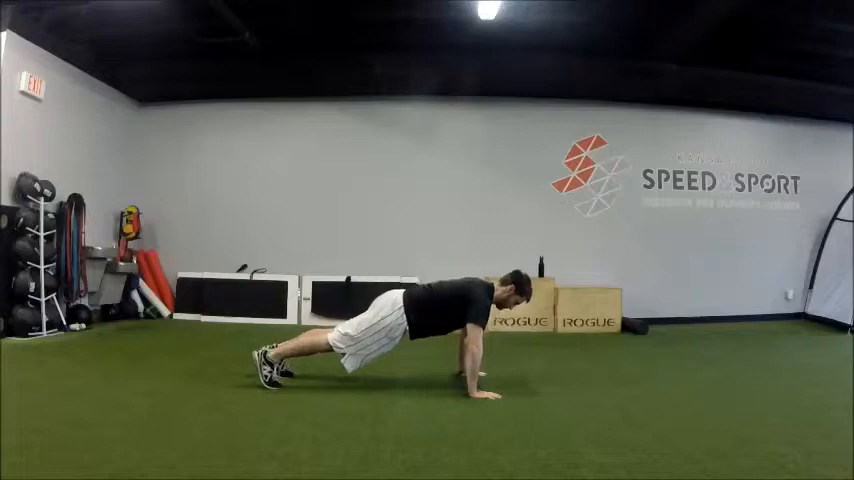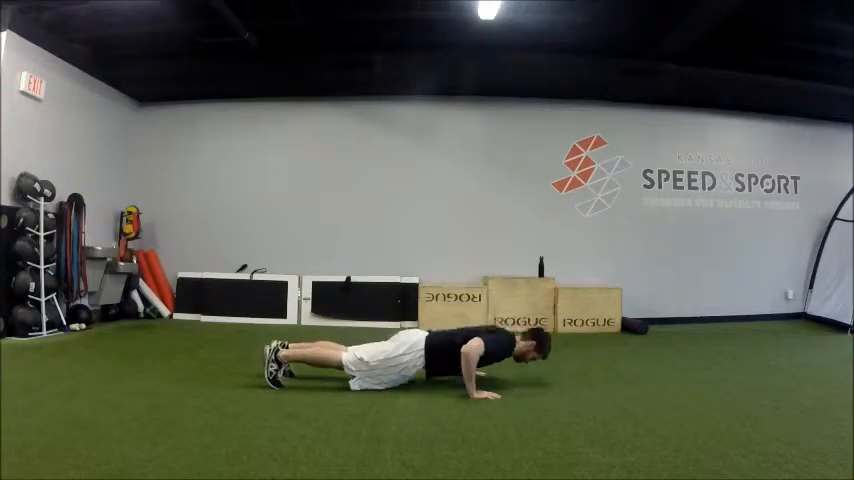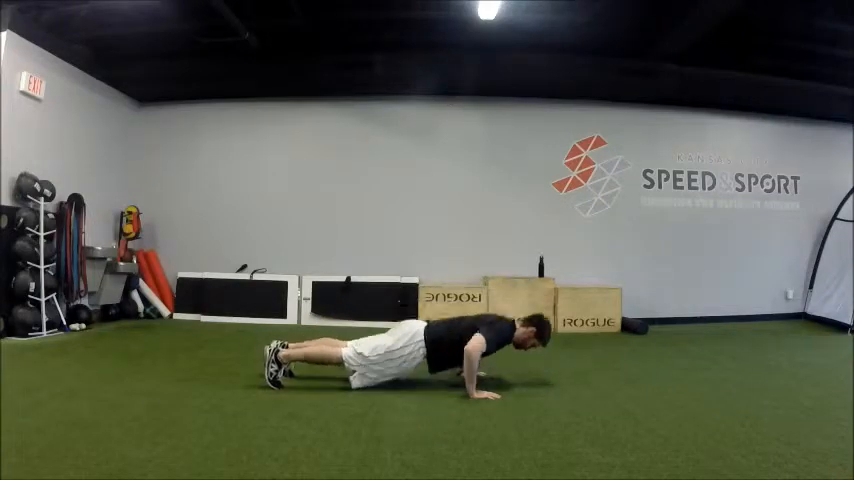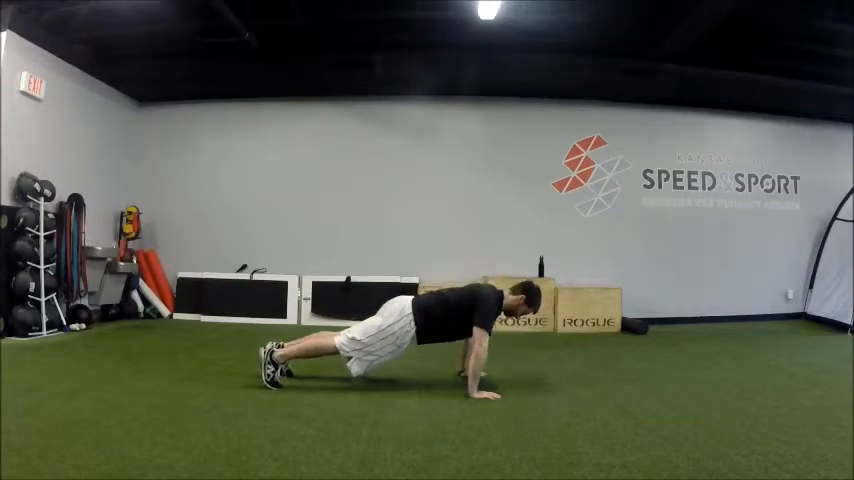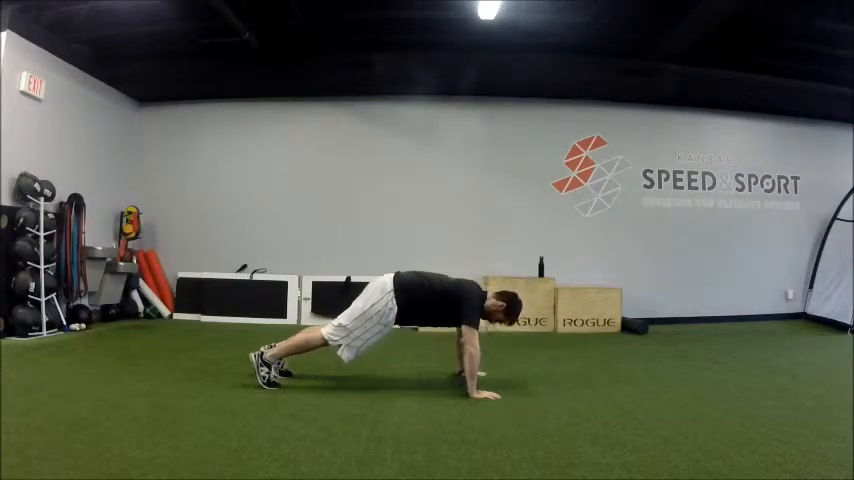
dt=0.5s
person 1, frame 1
left shoulder: (478, 291)
right shoulder: (481, 297)
left elbow: (464, 334)
right elbow: (474, 345)
left wrist: (463, 368)
right wrist: (474, 390)
left hip: (399, 307)
right hip: (398, 313)
left knee: (336, 337)
right knee: (334, 342)
left ankle: (276, 349)
right ankle: (272, 355)
person 1, frame 2
left shoulder: (499, 336)
right shoulder: (504, 343)
right elbow: (468, 351)
left wrist: (467, 371)
right wrist: (473, 391)
left hip: (417, 341)
right hip: (416, 354)
left knee: (346, 353)
right knee: (347, 361)
left ankle: (285, 347)
right ankle: (282, 355)
person 1, frame 3
left shoulder: (498, 323)
right shoulder: (502, 329)
right elbow: (471, 350)
left wrist: (467, 370)
right wrist: (472, 389)
left hip: (416, 333)
right hip: (416, 344)
left knee: (347, 348)
right knee: (346, 357)
left ankle: (285, 348)
right ankle: (282, 358)
person 1, frame 4
left shoulder: (486, 296)
right shoulder: (490, 301)
left elbow: (470, 336)
right elbow: (480, 346)
left wrist: (465, 368)
right wrist: (474, 390)
left hip: (407, 311)
right hip: (407, 320)
left knee: (343, 340)
right knee: (343, 345)
left ankle: (280, 348)
right ankle: (277, 356)
person 1, frame 5
left shoulder: (468, 296)
right shoulder: (474, 298)
left elbow: (462, 338)
right elbow: (471, 345)
left wrist: (464, 369)
right wrist: (473, 390)
left hip: (390, 294)
right hip: (389, 298)
left knee: (333, 331)
right knee: (331, 335)
left ankle: (274, 351)
right ankle: (267, 357)
